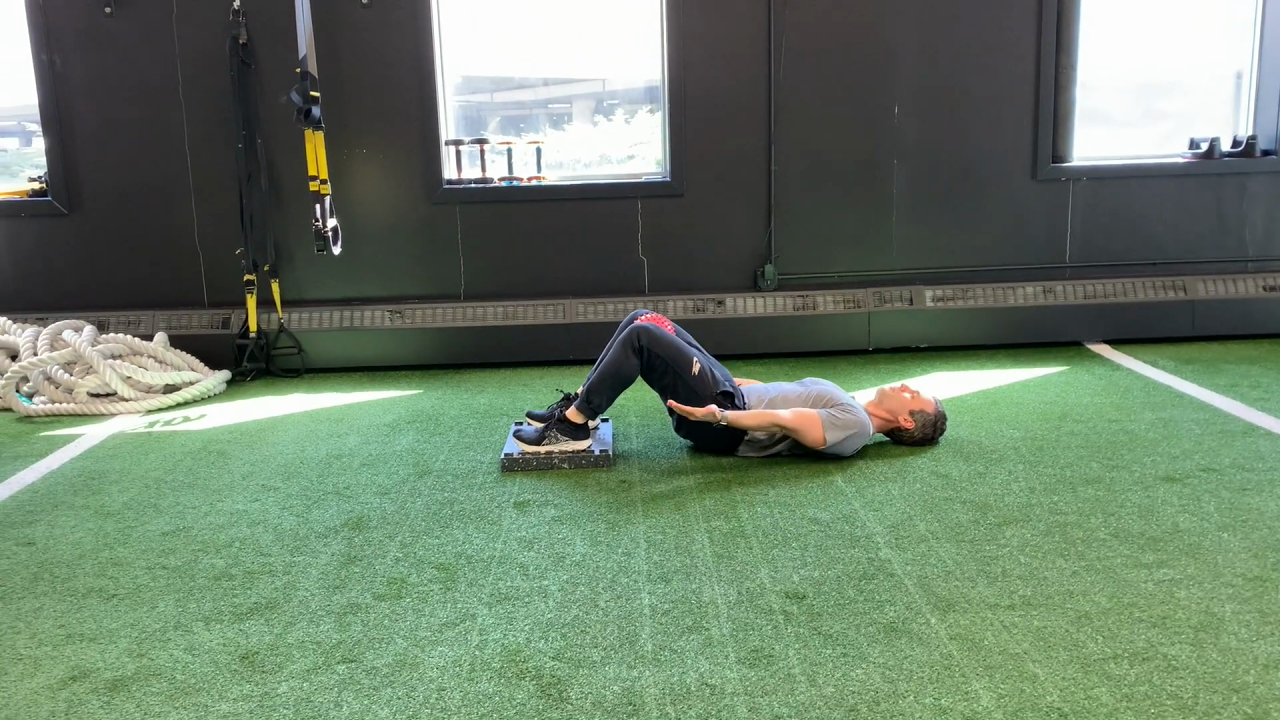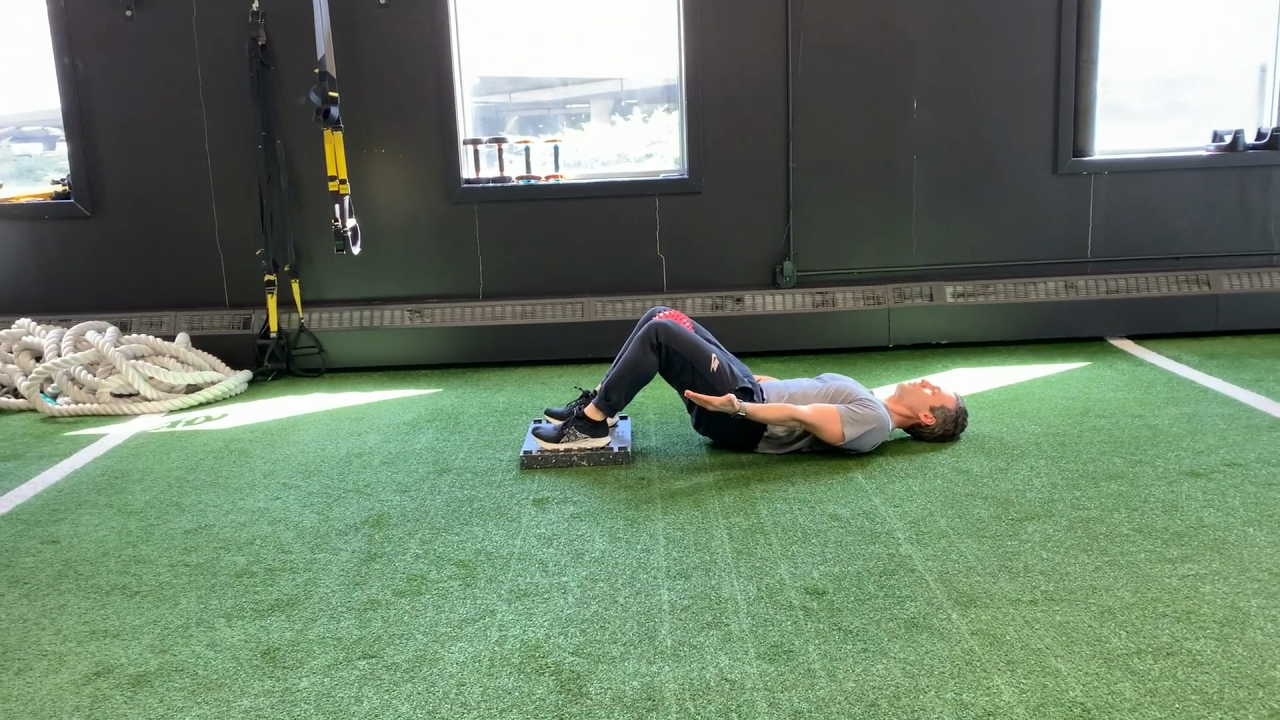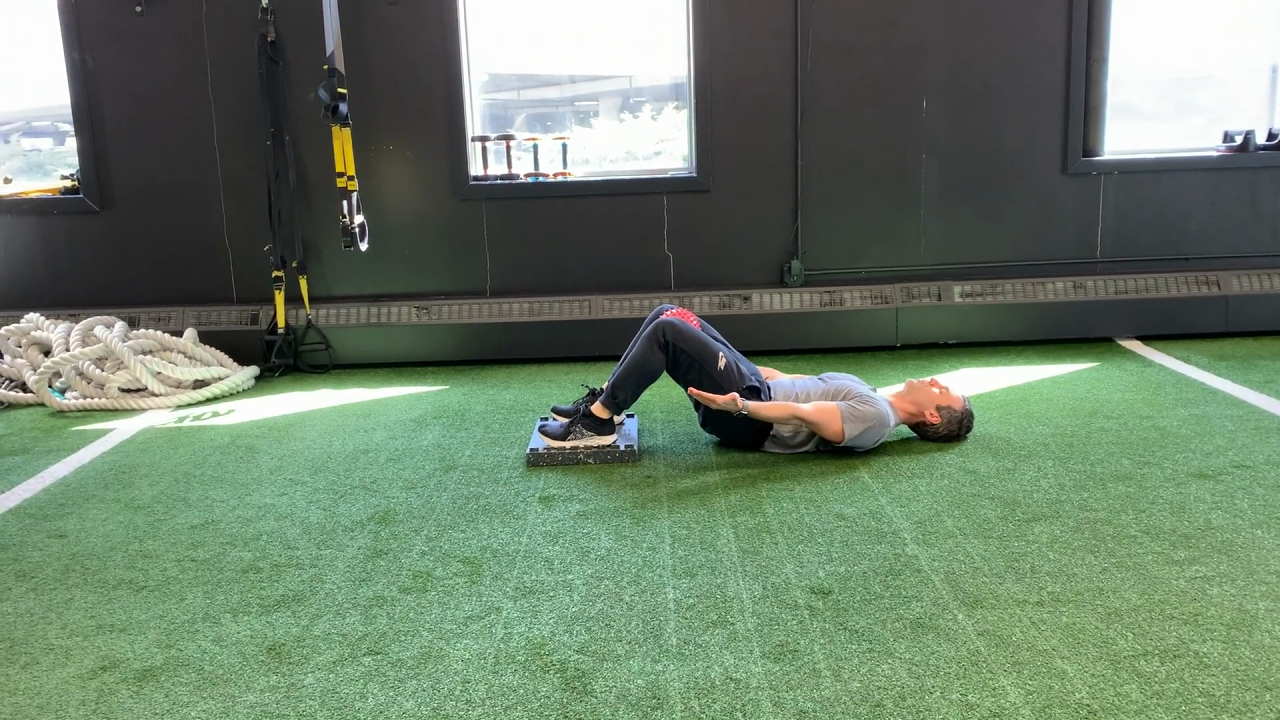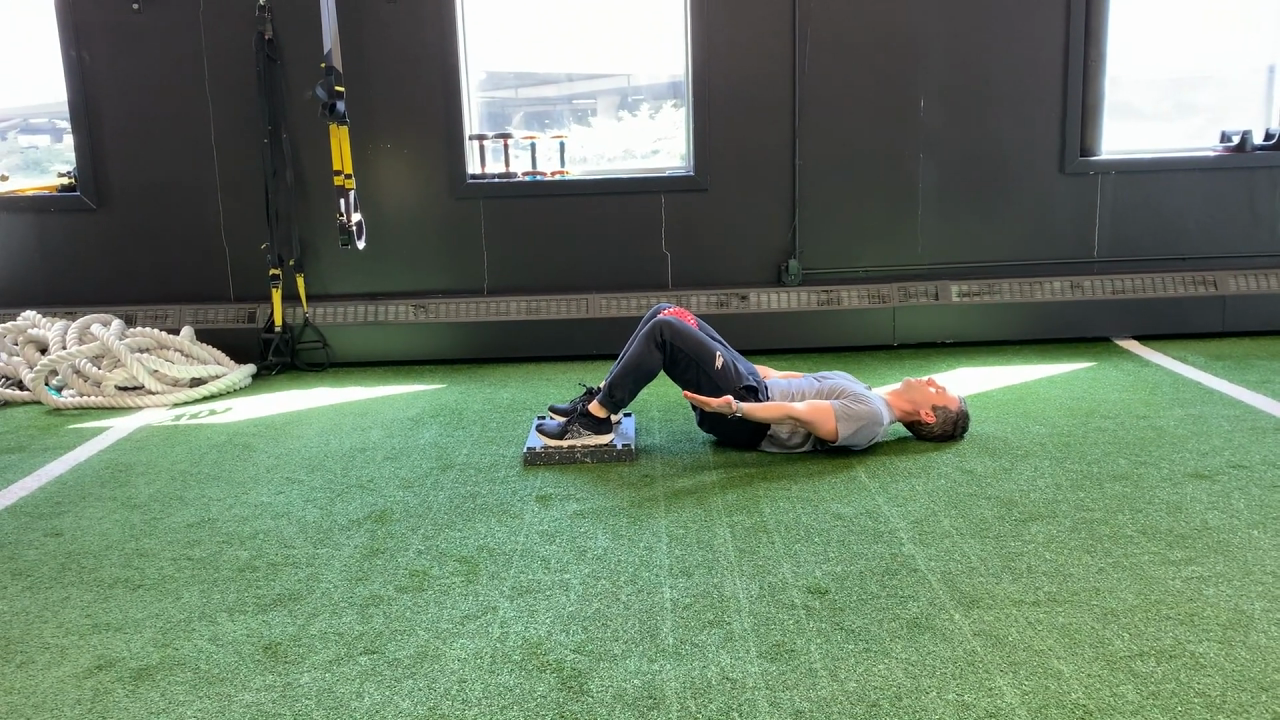
dt=0.5s
person 1, frame 1
left shoulder: (855, 427)
right shoulder: (847, 408)
left elbow: (781, 421)
left wrist: (717, 416)
right wrist: (715, 377)
left hip: (726, 426)
right hip: (731, 396)
left knee: (641, 336)
right knee: (644, 320)
left ankle: (572, 425)
right ankle: (578, 404)
person 1, frame 2
left shoulder: (874, 422)
right shoulder: (868, 403)
left elbow: (800, 417)
left wrist: (736, 407)
right wrist: (745, 385)
left hip: (744, 423)
right hip: (750, 391)
left knee: (659, 333)
right knee: (661, 318)
left ankle: (591, 423)
right ankle: (597, 401)
person 1, frame 3
left shoulder: (875, 418)
right shoulder: (870, 397)
left elbow: (803, 414)
left wrist: (738, 406)
right wrist: (753, 374)
left hip: (749, 419)
right hip: (757, 387)
left knee: (667, 331)
right knee: (669, 315)
left ankle: (597, 420)
right ankle: (604, 398)
person 1, frame 4
left shoulder: (870, 417)
right shoulder: (865, 396)
left elbow: (797, 414)
left wrist: (733, 409)
right wrist: (752, 370)
left hip: (747, 419)
right hip: (754, 387)
left knee: (664, 330)
right knee: (667, 314)
left ankle: (595, 420)
right ankle: (600, 398)
